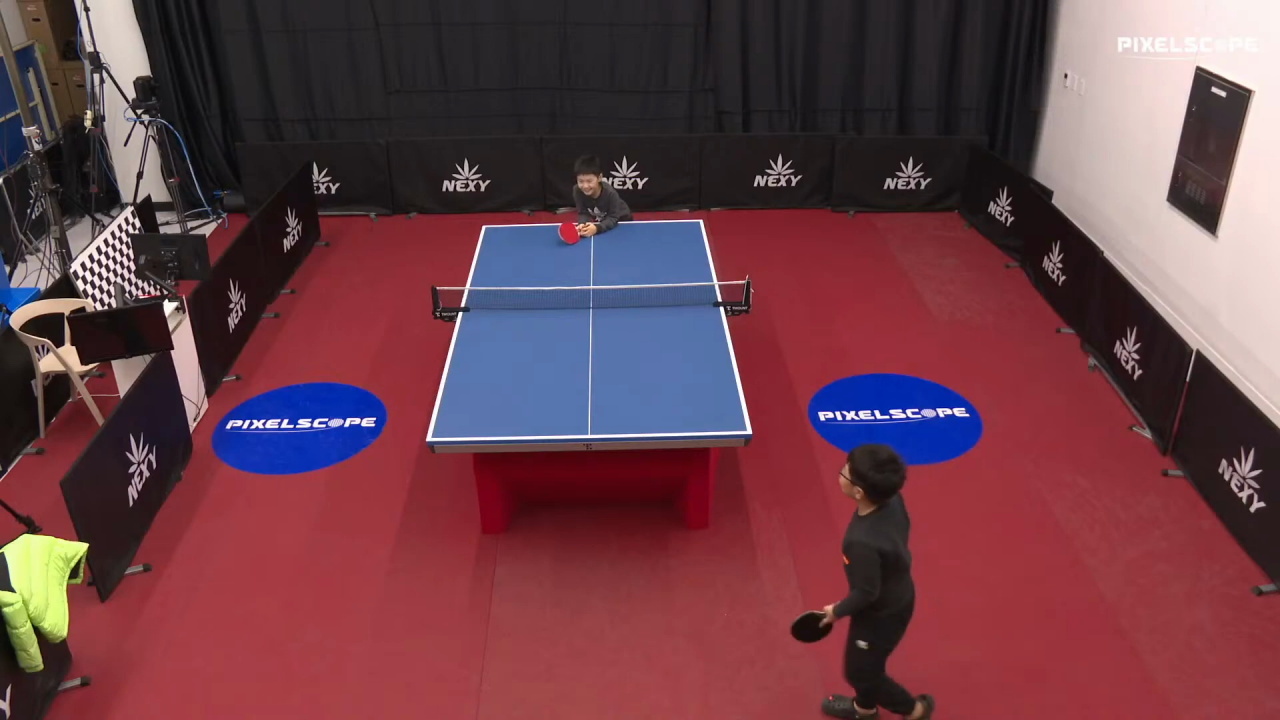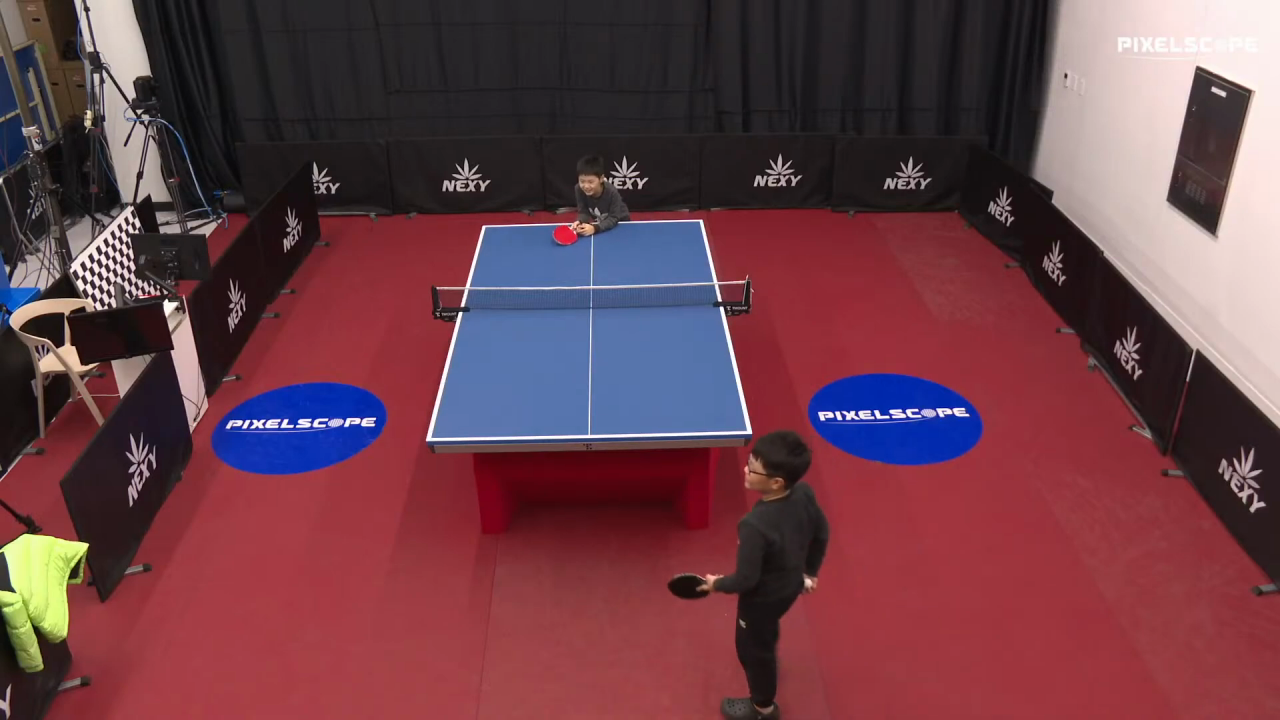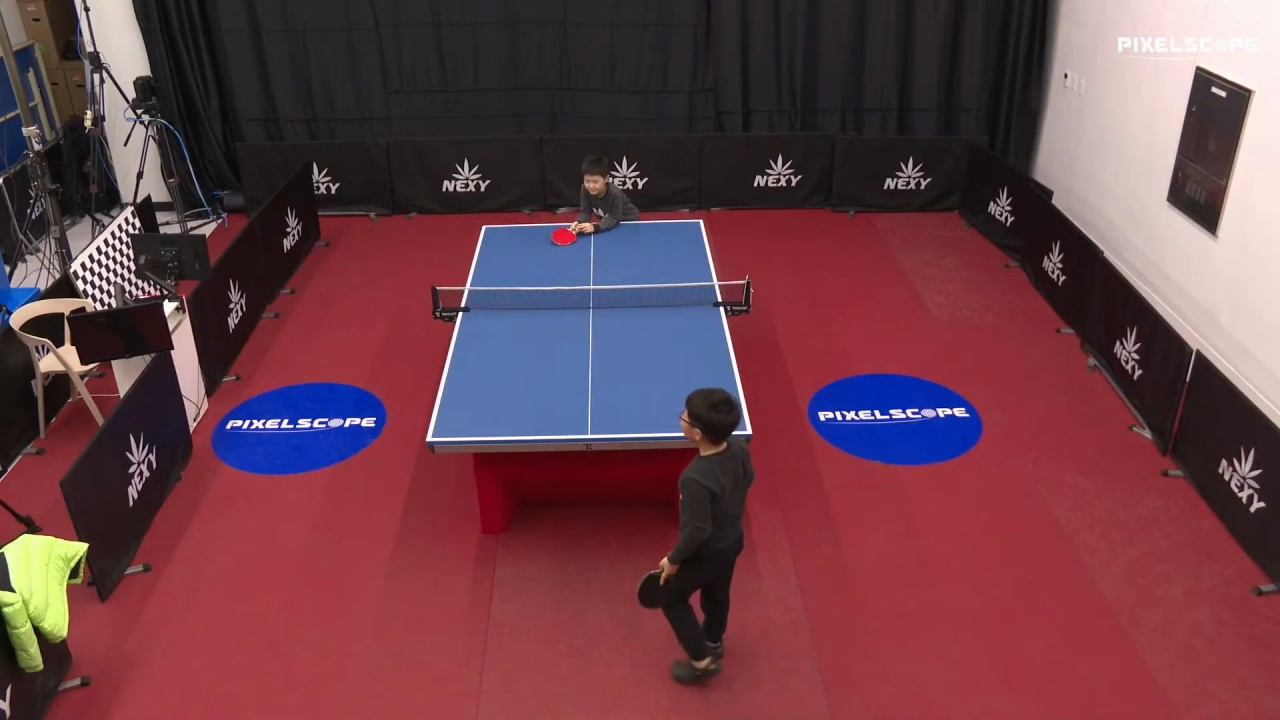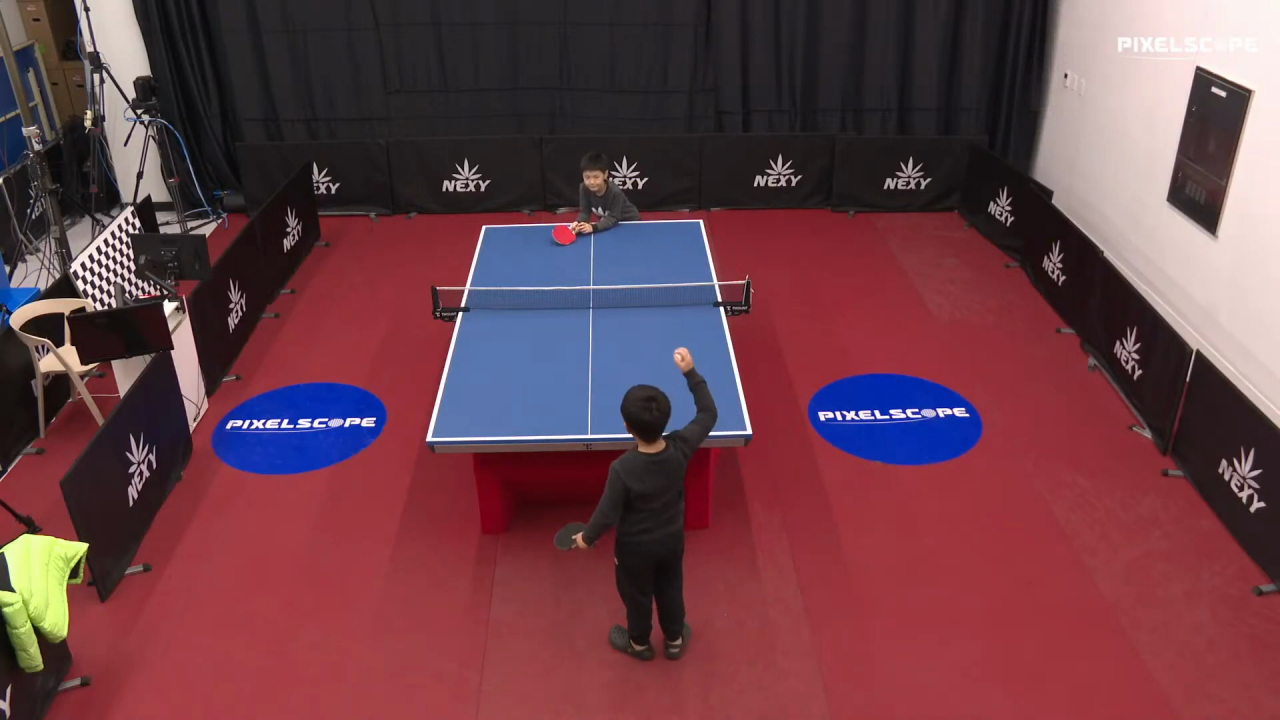
dt=0.7s
person 1, frame 1
left shoulder: (862, 541)
right shoulder: (893, 503)
left elbow: (867, 593)
right elbow: (904, 529)
left wrist: (838, 611)
left hip: (881, 612)
right hip: (898, 597)
left knee: (861, 672)
right knee: (869, 661)
person 1, frame 2
left shoulder: (755, 526)
right shoulder: (803, 493)
left elbow: (746, 579)
right elbow: (821, 533)
left wrist: (718, 585)
right wrist: (810, 571)
left hip: (763, 596)
right hip: (791, 584)
left knee: (752, 648)
right knee: (767, 623)
right ankle: (768, 659)
person 1, frame 3
left shoulder: (695, 479)
right shoulder: (740, 449)
left elbow: (697, 531)
right elbow: (747, 480)
left wrist: (674, 560)
left hip: (705, 552)
right hip: (733, 541)
left knee: (672, 597)
right knee: (717, 593)
left ankle: (701, 660)
right ankle: (712, 640)
person 1, frame 4
left shoulder: (622, 469)
right shoulder: (681, 448)
left elbow: (608, 513)
right elbow: (708, 414)
left wrist: (587, 537)
right wrist: (691, 371)
left hip: (636, 546)
right hip: (672, 538)
left knee: (636, 594)
right knee: (670, 588)
left ankle: (639, 643)
right ankle: (674, 640)
